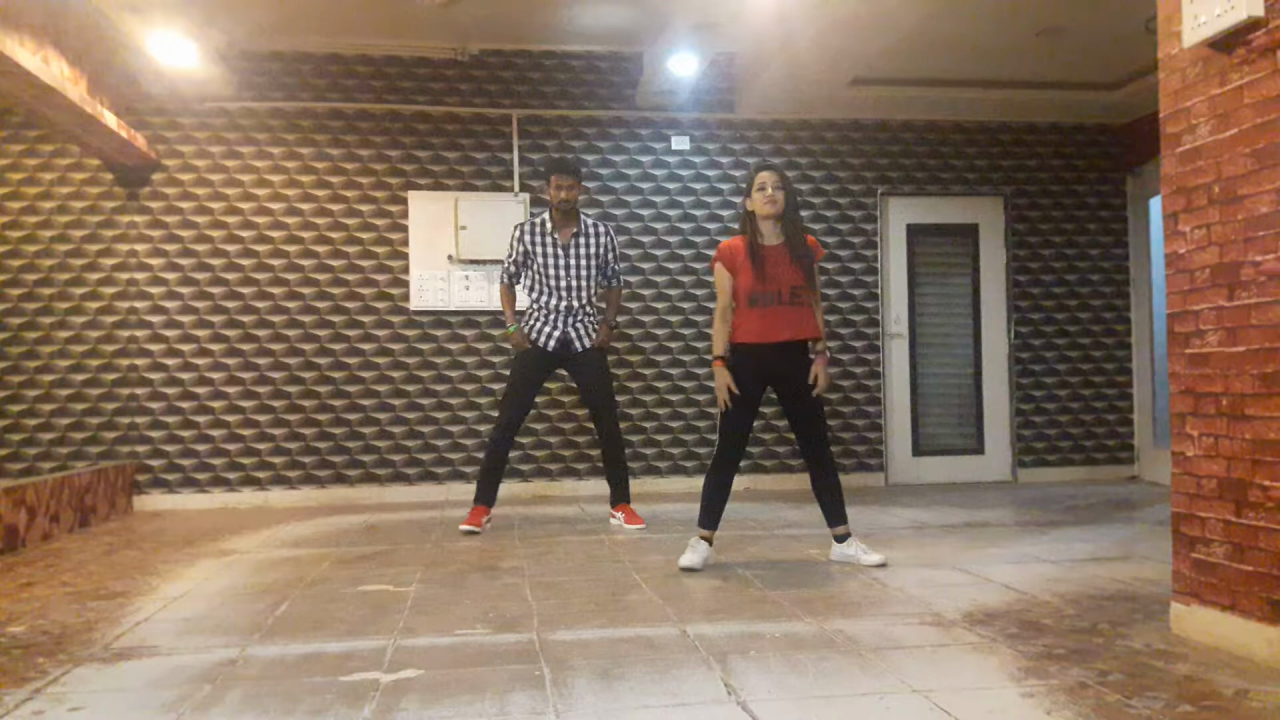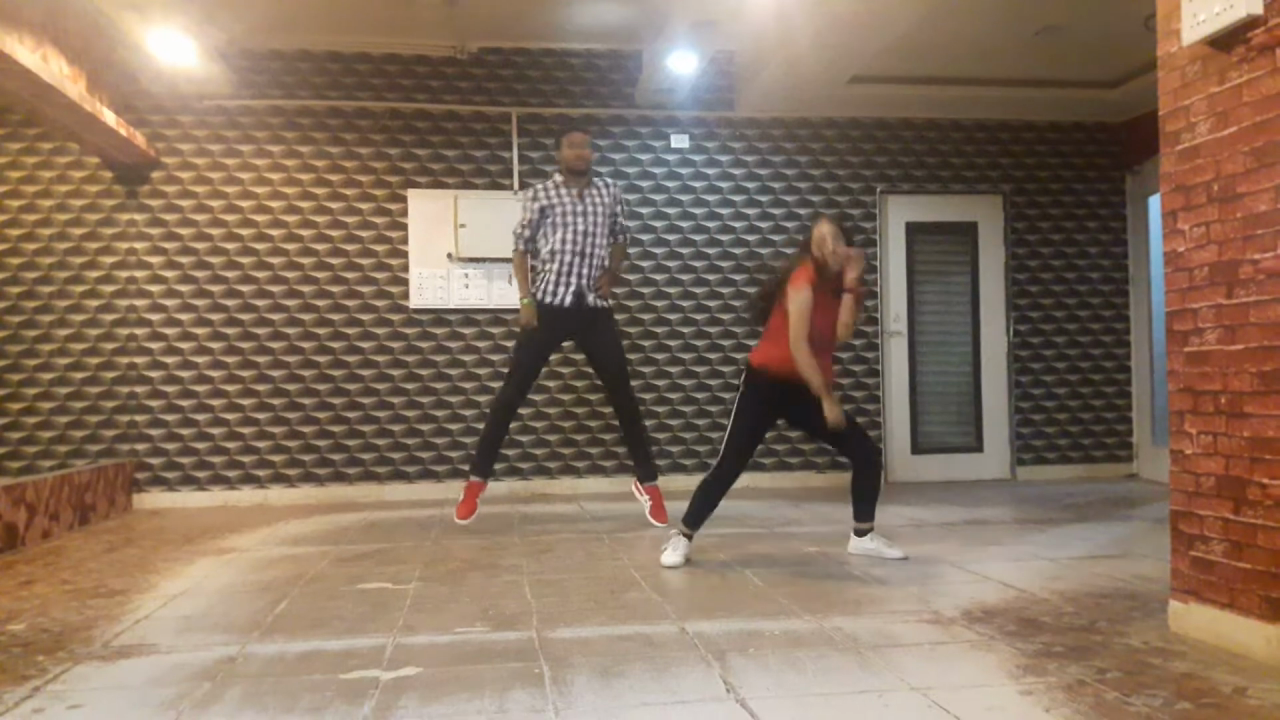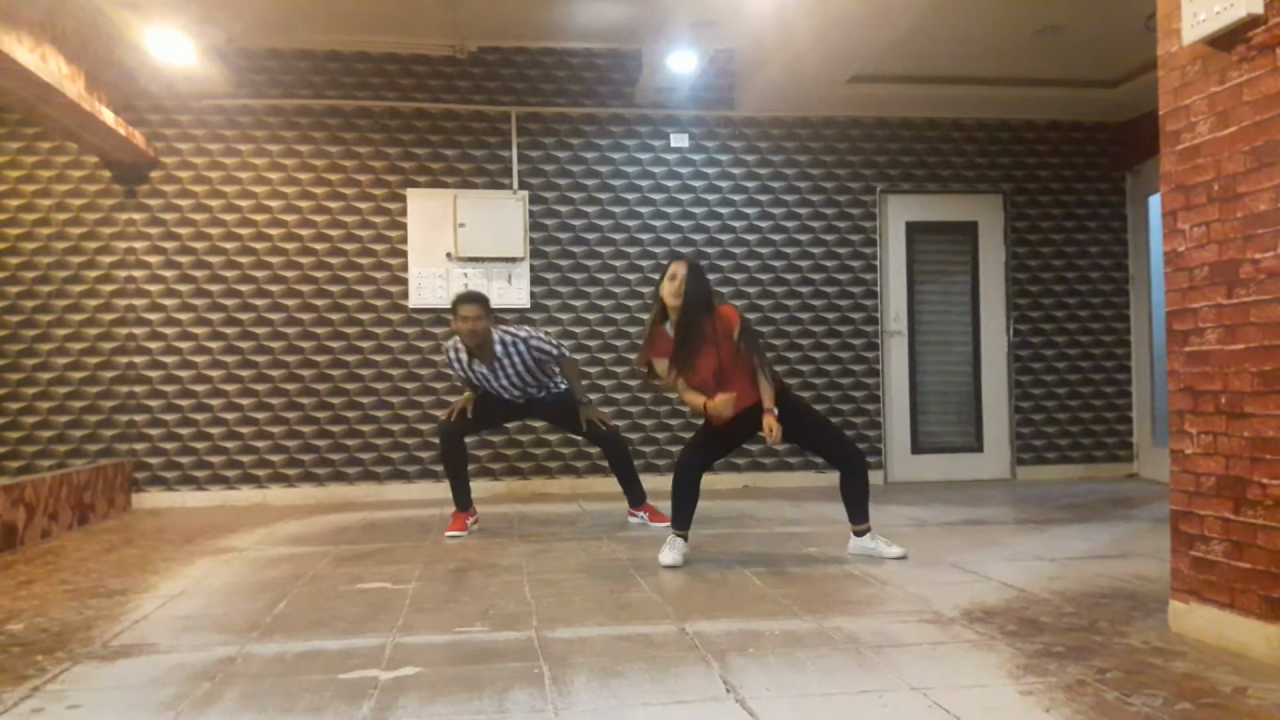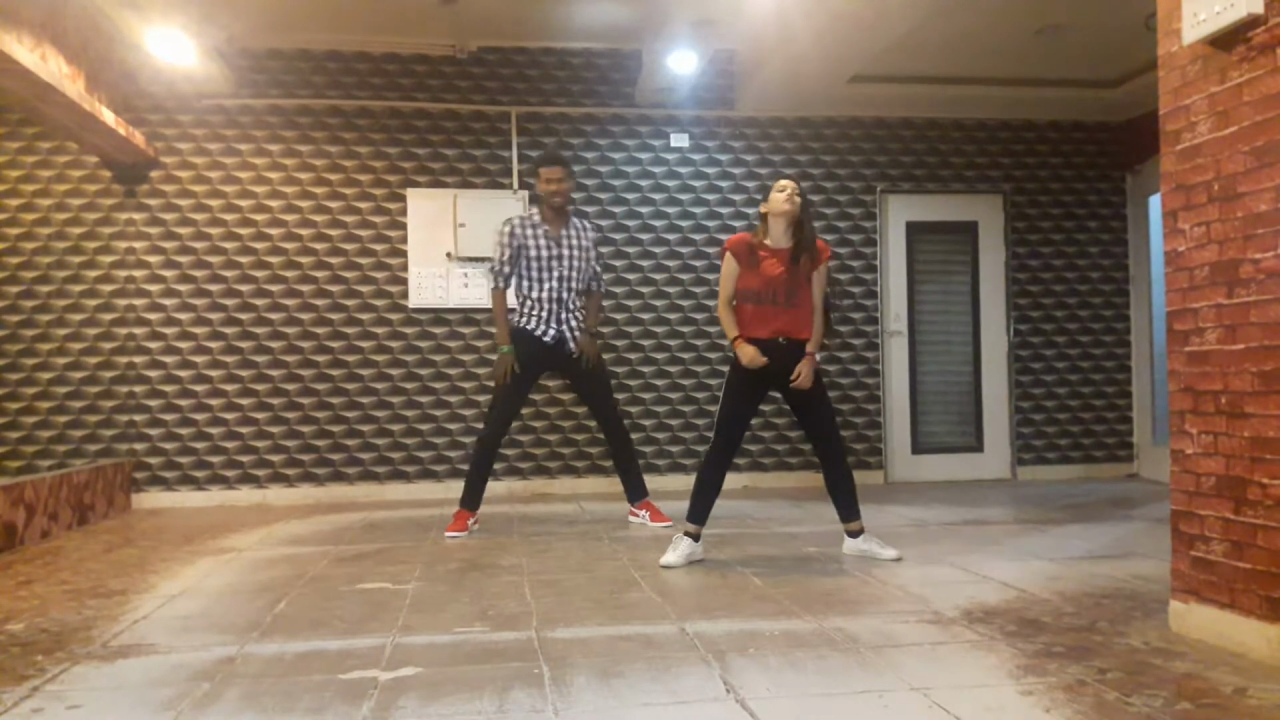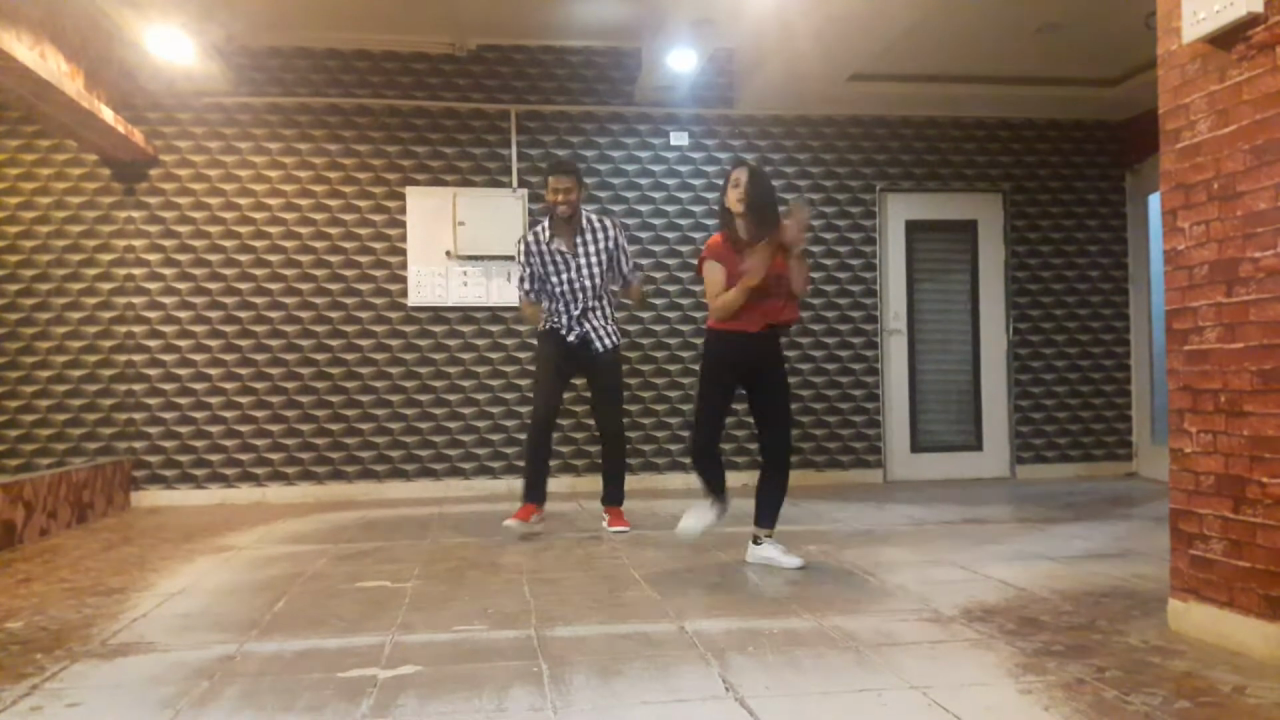
dt=1s
person 1, frame 1
left shoulder: (805, 247)
right shoulder: (731, 251)
left elbow: (814, 305)
right elbow: (723, 311)
left wrist: (821, 354)
right wrist: (719, 364)
left hip: (794, 357)
right hip: (748, 358)
left knee: (817, 448)
right knee: (729, 451)
left ankle: (842, 540)
right ankle: (703, 541)
person 1, frame 2
left shoulder: (842, 285)
right shoulder: (805, 279)
left elbow: (839, 335)
right elbow: (798, 345)
left wrist: (851, 286)
right wrist: (826, 398)
left hip: (804, 386)
right hip: (765, 384)
left knee: (867, 452)
right knee: (731, 464)
left ankle: (863, 536)
right ankle: (682, 537)
person 1, frame 3
left shoulder: (723, 319)
right shoulder: (658, 343)
left elbow: (757, 363)
right elbow: (684, 390)
left wrist: (770, 411)
right wrist: (709, 406)
left hip: (770, 401)
right hip: (723, 415)
left knee: (850, 456)
right knee: (688, 462)
left ankle: (862, 536)
right ankle: (678, 539)
person 1, frame 4
left shoulder: (814, 253)
right shoulder: (740, 248)
left elbow: (817, 310)
right elbow: (724, 304)
left wrist: (811, 356)
right wrist: (739, 344)
left hip: (795, 355)
right hip: (752, 355)
left knee: (830, 445)
right knee: (722, 446)
left ankle: (856, 535)
right ankle: (690, 539)
person 1, frame 5
left shoulder: (780, 238)
right shoulder: (717, 248)
left elbow: (800, 290)
right elbow: (717, 309)
left wrist: (795, 247)
right wrist: (749, 279)
left hip: (767, 349)
right hip: (724, 348)
left knee: (777, 448)
right knee: (704, 439)
left ankle: (762, 541)
right ankle: (715, 499)
person 2, frame 1
left shoulder: (601, 233)
right shoulder: (526, 232)
left elbow: (613, 282)
right elbow: (508, 280)
left wrist: (609, 323)
right wrist: (512, 325)
left hip: (584, 337)
right hip: (539, 336)
left knee: (607, 419)
right knee: (509, 419)
left ankle: (620, 504)
right ankle: (482, 505)
person 2, frame 2
left shoulder: (609, 192)
right shoulder: (540, 194)
left elbow: (619, 239)
right elbow: (521, 247)
left wrist: (610, 275)
right wrist: (525, 298)
left hip: (593, 306)
right hip: (549, 305)
left knee: (621, 390)
right knee: (514, 388)
left ankle: (647, 481)
right ankle: (477, 479)
person 2, frame 3
left shoulder: (522, 339)
right shoulder: (454, 353)
left elbow: (564, 357)
left wrist: (582, 403)
right wrist: (470, 395)
left hip: (551, 395)
right hip: (504, 400)
left knee: (609, 436)
right knee: (450, 430)
left ankle: (638, 505)
right ankle: (464, 511)
person 2, frame 4
left shoulder: (585, 231)
right shoulder: (515, 230)
left elbow: (594, 290)
right elbow: (499, 288)
left wrist: (590, 334)
right wrist: (505, 346)
left hip: (574, 339)
right hip: (530, 336)
left knee: (611, 420)
right knee: (496, 425)
left ankle: (639, 502)
right ankle: (467, 510)
person 2, frame 5
left shoulder: (606, 228)
right shoulder: (531, 243)
left elbow: (630, 281)
right elbow: (529, 300)
left wrist: (637, 291)
right wrist: (533, 313)
left hip: (600, 337)
right hip: (557, 337)
left knee: (611, 426)
right knee: (543, 415)
left ankle: (613, 507)
right ankle: (532, 504)
